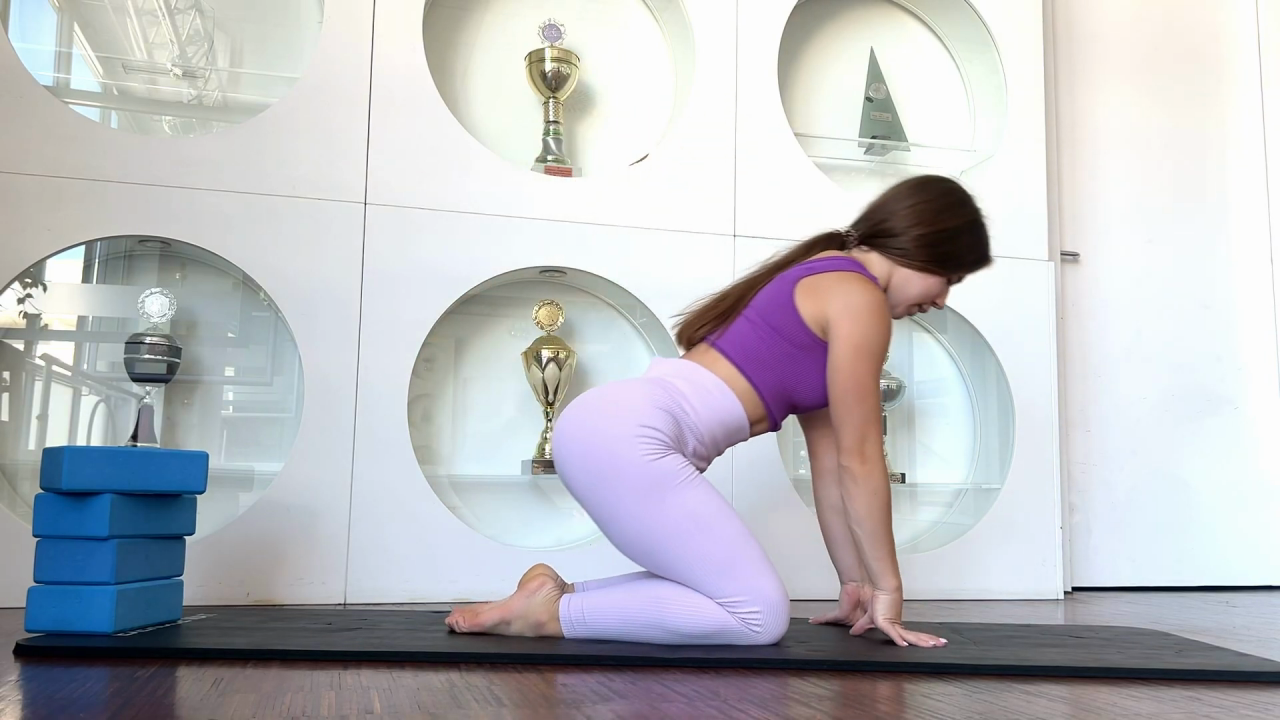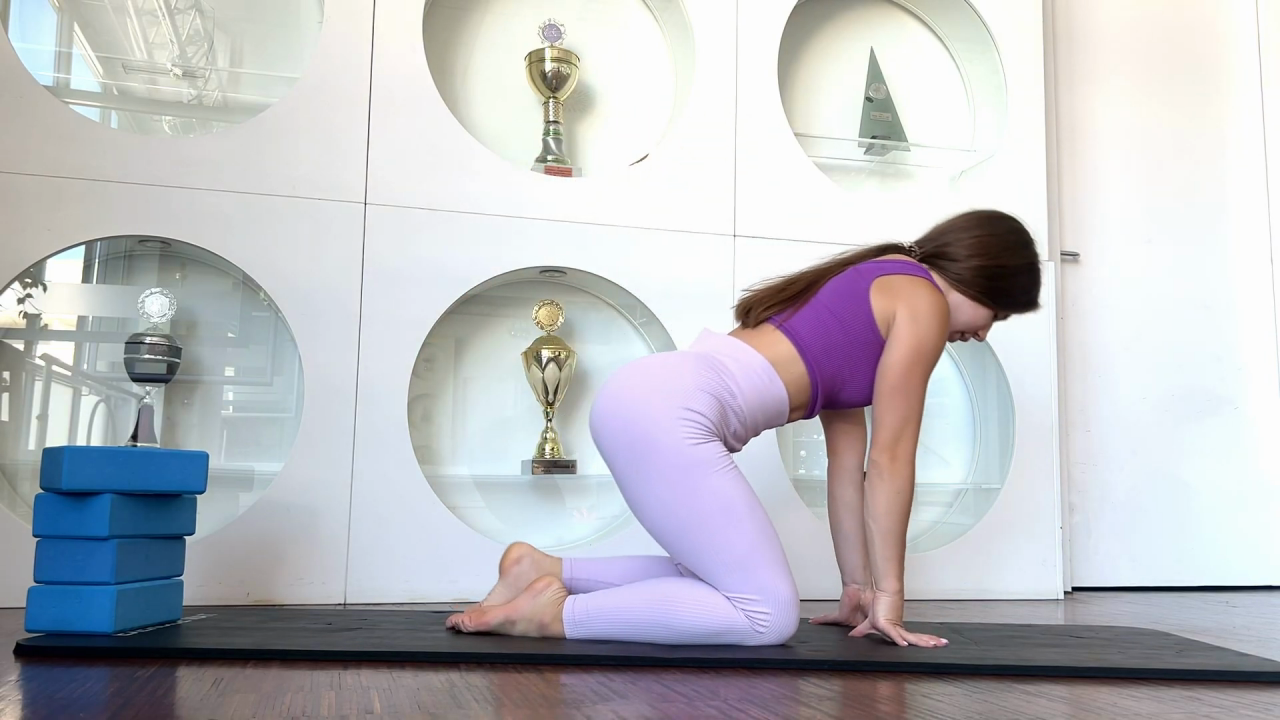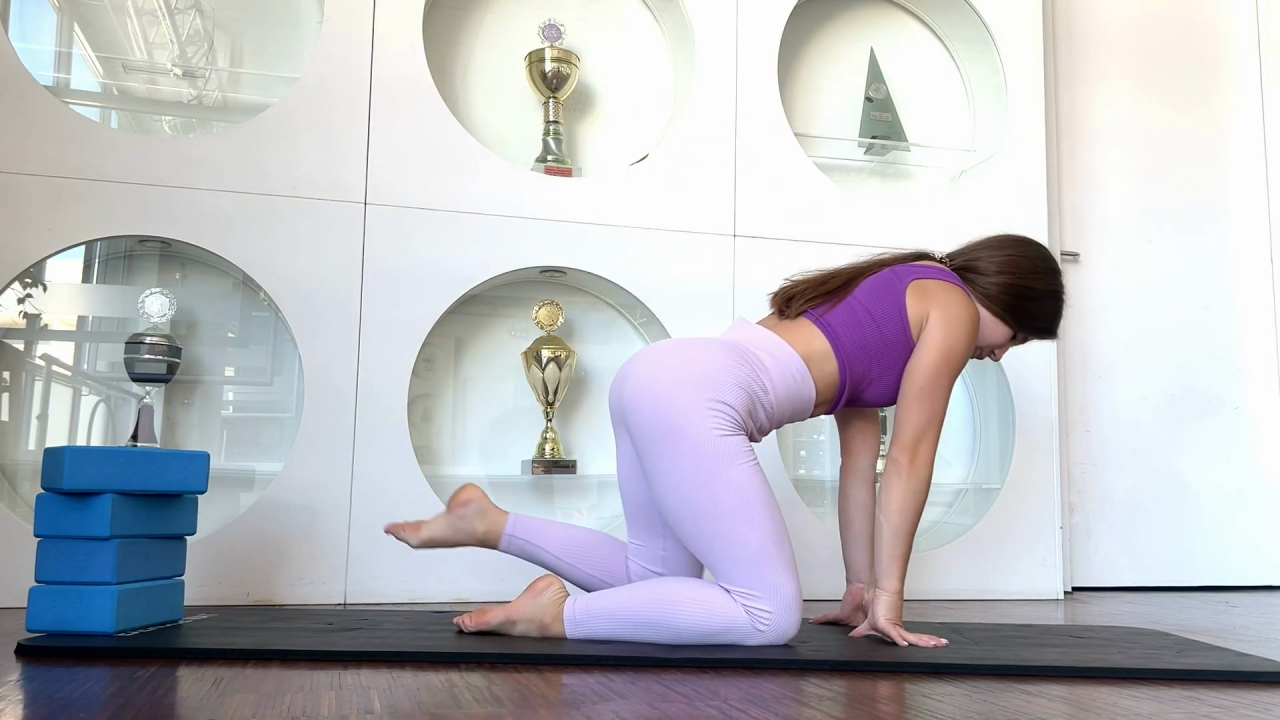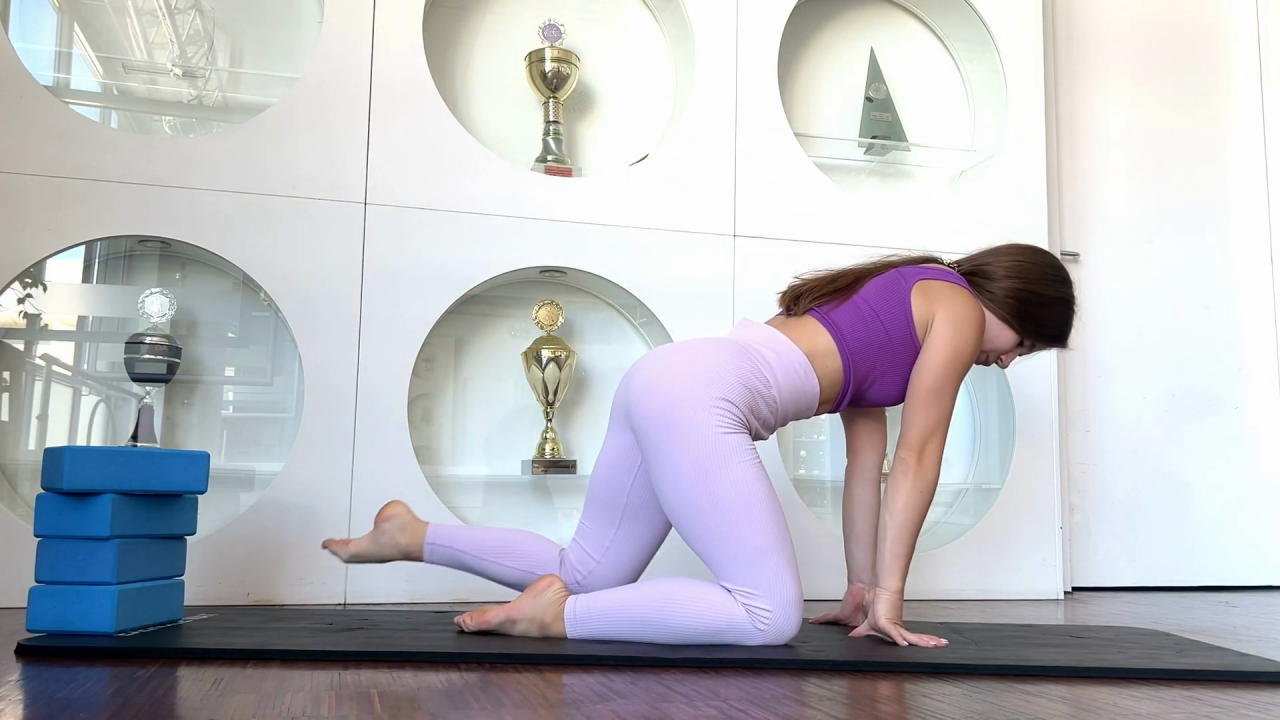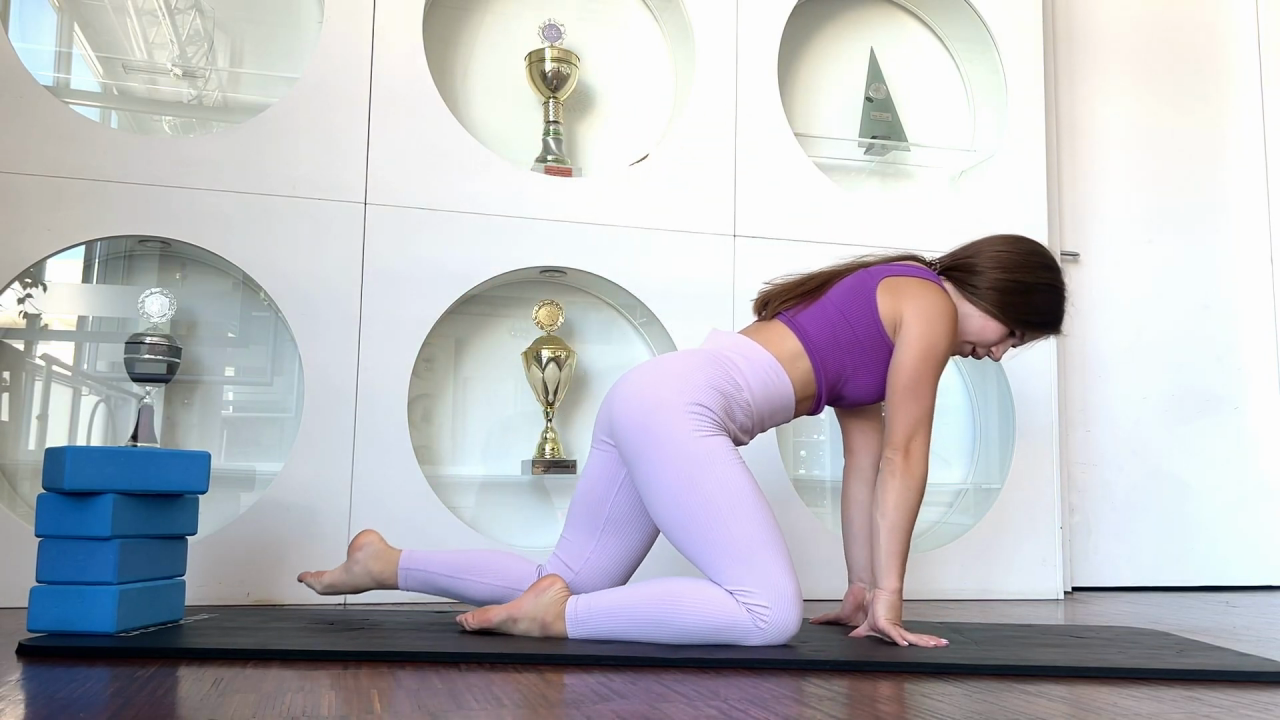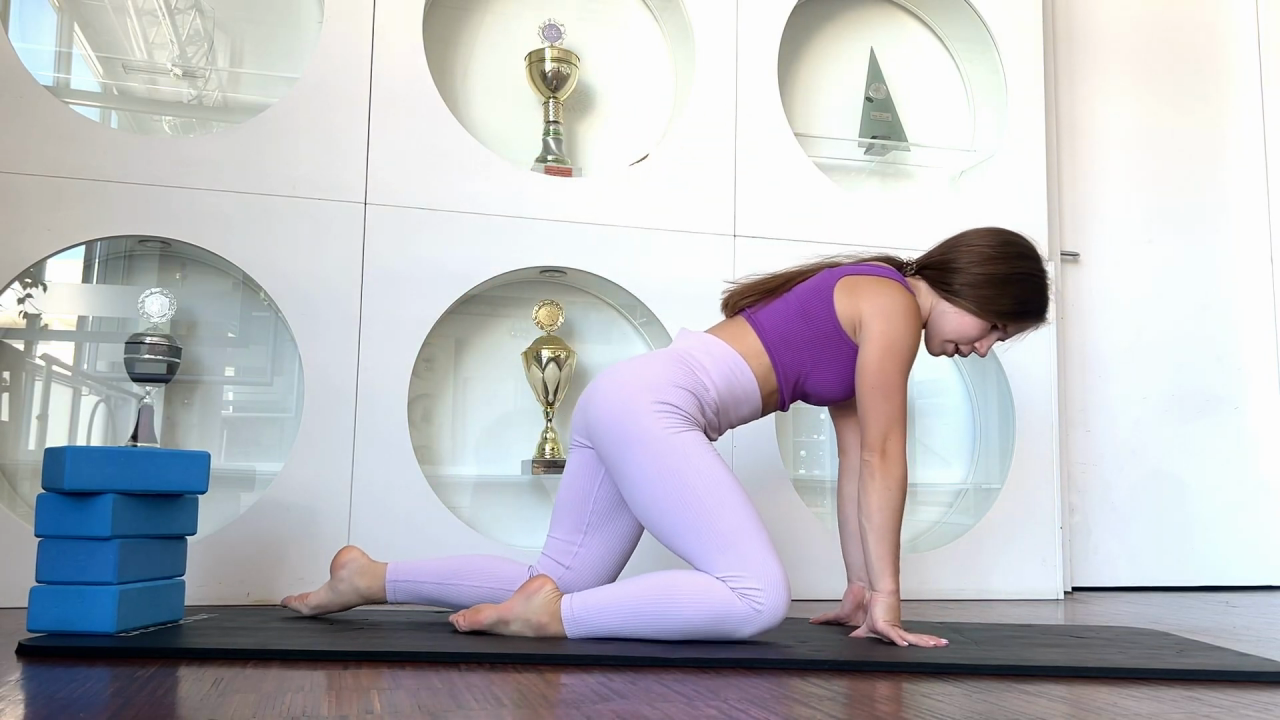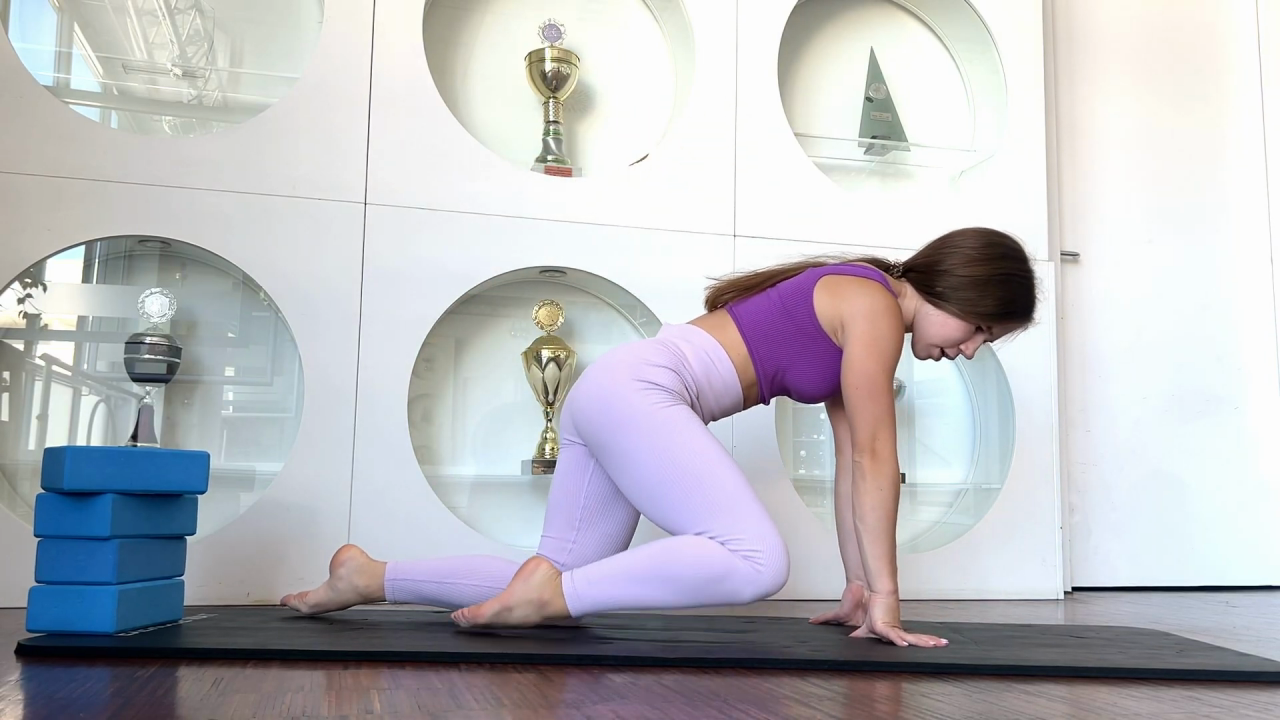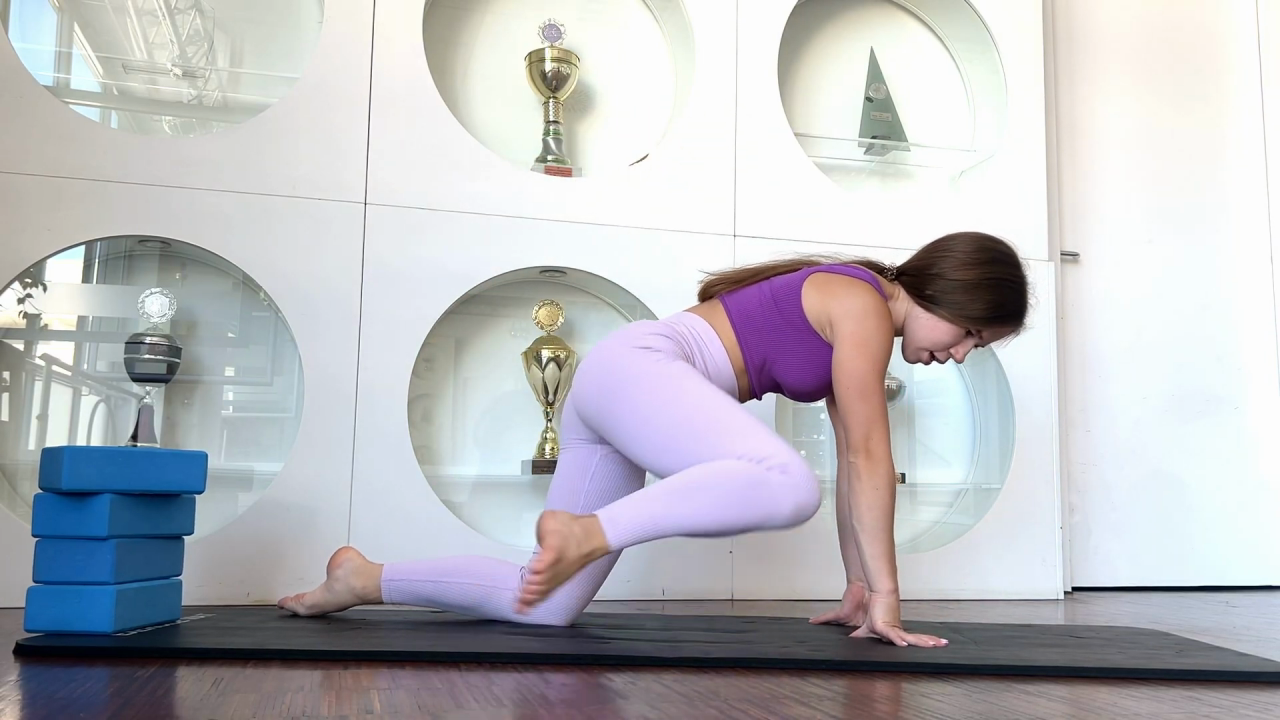
dt=0.2s
person 1, frame 1
left shoulder: (820, 284)
right shoulder: (857, 298)
left elbow: (831, 462)
right elbow: (858, 460)
left wrist: (856, 583)
right wrist: (886, 588)
left hip: (610, 428)
right hip: (628, 440)
left knee: (729, 594)
right knee: (760, 615)
left ankle: (559, 594)
right ankle: (551, 614)
person 1, frame 2
left shoulder: (867, 289)
right shoulder: (922, 302)
left elbow: (848, 462)
right elbow: (890, 462)
left wrist: (857, 587)
right wrist: (886, 593)
left hip: (640, 396)
right hip: (668, 415)
left knee: (717, 582)
right knee: (768, 616)
left ankle: (546, 570)
right ankle: (557, 613)
person 1, frame 3
left shoulder: (888, 297)
right shoulder: (952, 307)
left elbow: (858, 461)
right elbow: (908, 462)
left wrist: (860, 588)
right wrist: (885, 595)
left hip: (655, 376)
right hip: (691, 399)
left knee: (662, 577)
right knee: (771, 616)
left ankle: (487, 521)
right ankle: (557, 614)
person 1, frame 4
left shoulder: (892, 311)
right shoulder: (958, 308)
left elbow: (863, 462)
right elbow: (916, 460)
left wrist: (861, 588)
right wrist: (887, 595)
left hip: (661, 378)
right hip: (697, 401)
left knee: (590, 574)
right knee: (770, 617)
left ankle: (410, 535)
right ankle: (555, 615)
person 1, frame 5
left shoulder: (880, 310)
right shoulder: (930, 304)
left elbow: (862, 460)
right elbow: (903, 459)
left wrist: (860, 588)
right wrist: (886, 595)
left hip: (646, 396)
right hip: (678, 410)
left knee: (566, 581)
right knee: (769, 616)
left ankle: (383, 563)
right ankle: (554, 614)
person 1, frame 6
left shoulder: (863, 305)
right shoulder: (893, 303)
left elbow: (854, 459)
right elbow: (882, 459)
left wrist: (859, 588)
right wrist: (884, 595)
left hip: (623, 401)
right hip: (650, 405)
left knee: (560, 588)
right knee: (757, 601)
left ankle: (370, 579)
right ankle: (547, 612)
person 1, frame 7
left shoulder: (854, 308)
right shoulder: (874, 306)
left elbow: (851, 460)
right elbow: (874, 460)
left wrist: (860, 589)
right wrist: (885, 596)
left hip: (611, 395)
right hip: (637, 389)
left knee: (560, 589)
right knee: (756, 562)
left ankle: (368, 578)
right ankle: (551, 587)
person 1, frame 8
left shoulder: (852, 312)
right shoulder: (864, 305)
left elbow: (854, 461)
right elbow: (869, 459)
left wrist: (860, 591)
right wrist: (886, 595)
left hip: (617, 393)
right hip: (633, 366)
left knee: (549, 604)
right knee: (787, 485)
left ankle: (364, 580)
right ankle: (587, 530)
